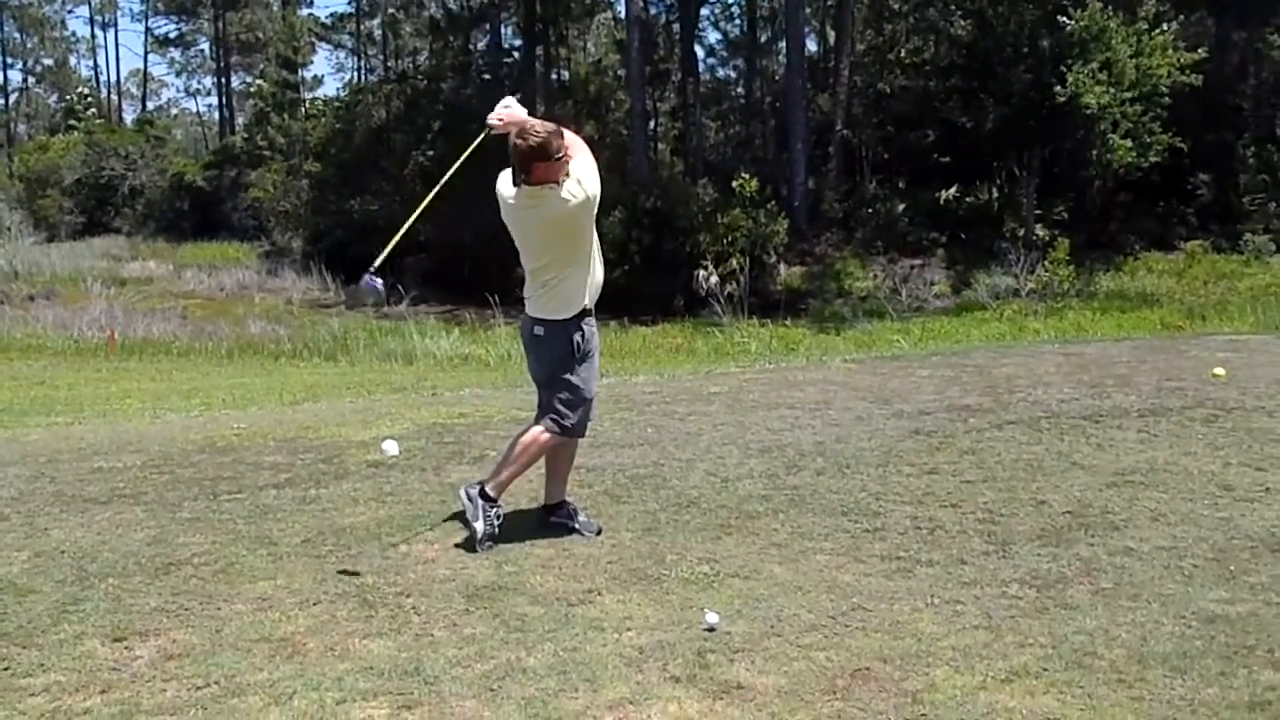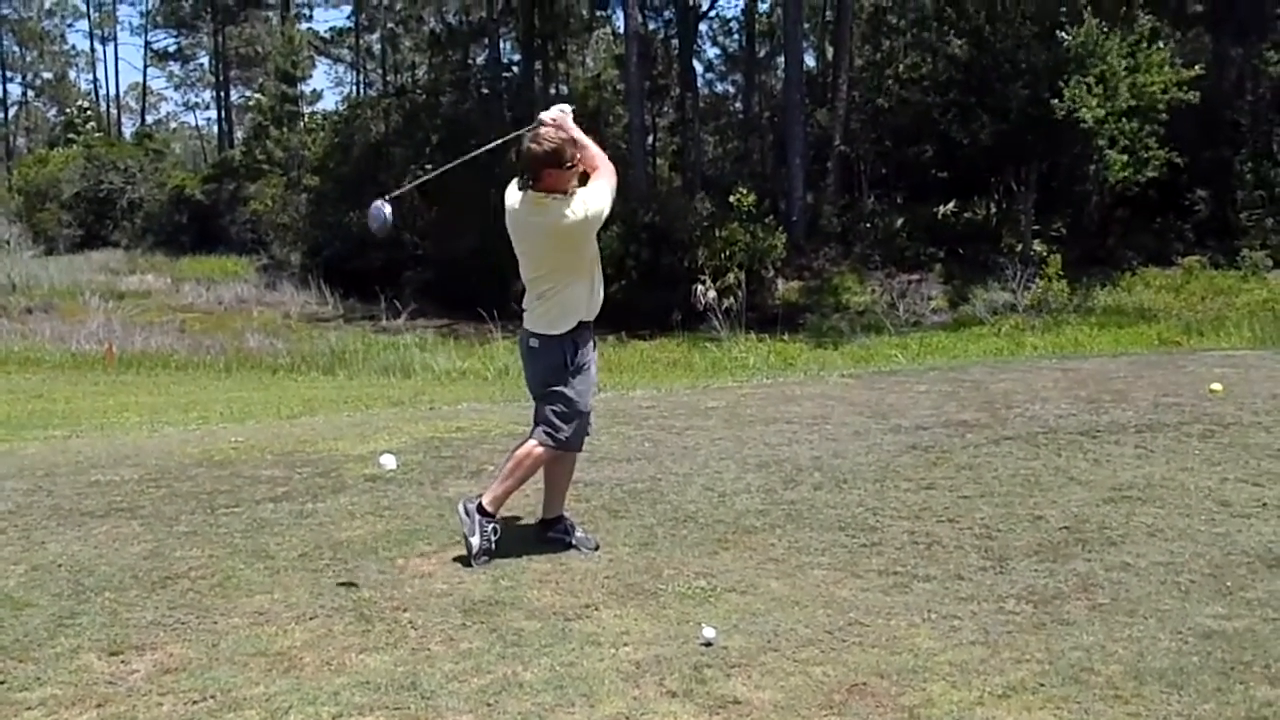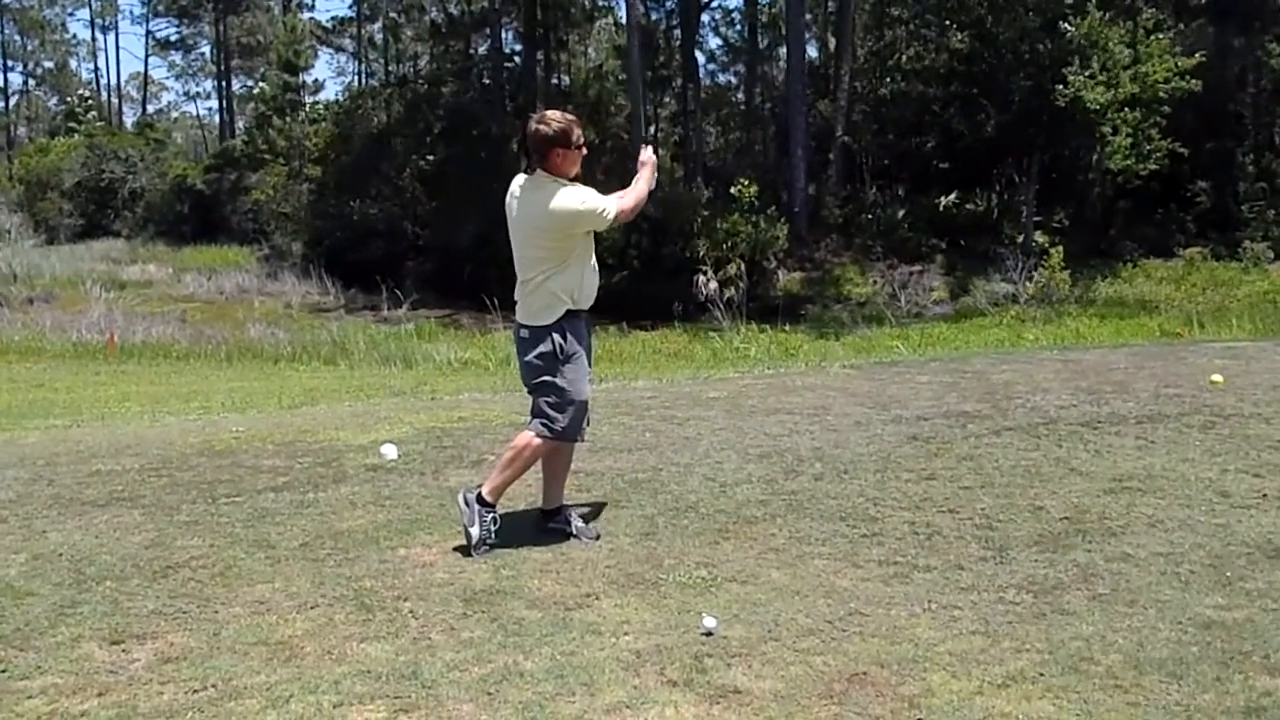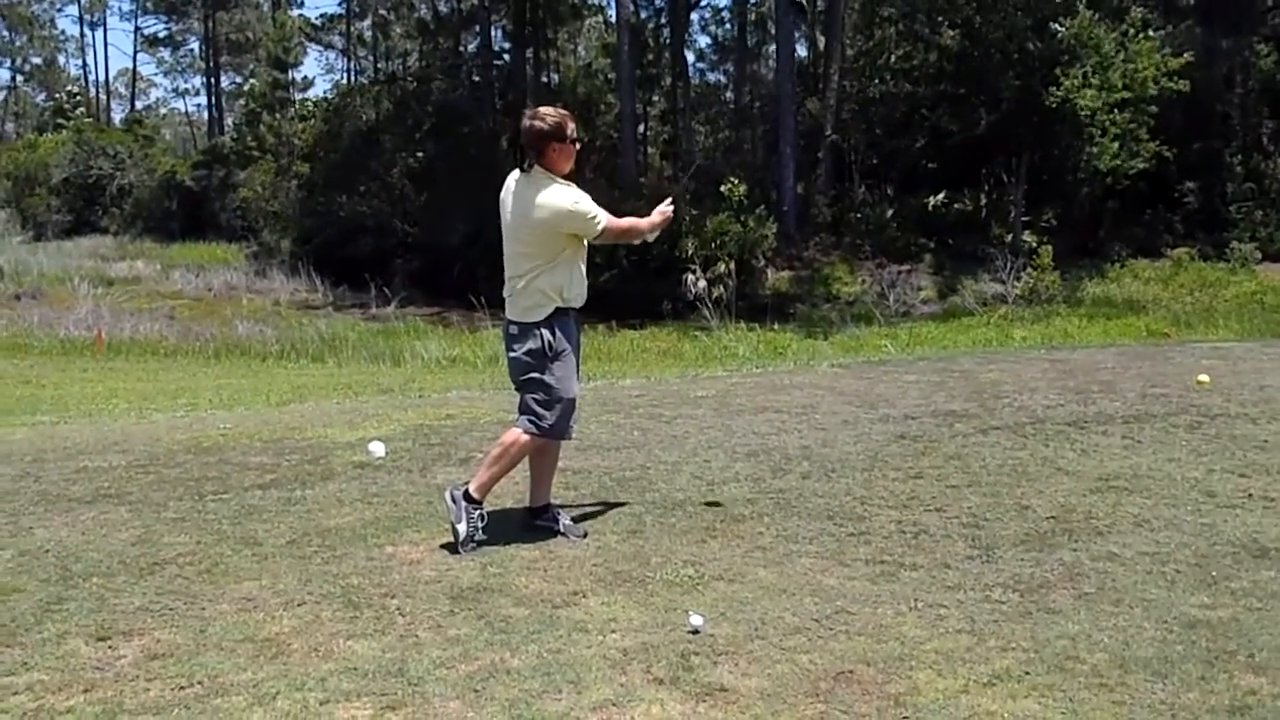
dt=0.5s
person 1, frame 1
left shoulder: (508, 190)
right shoulder: (575, 199)
right elbow: (580, 146)
left wrist: (520, 130)
right wrist: (522, 122)
left hip: (545, 318)
right hip: (568, 325)
left knee: (568, 416)
right knee: (556, 421)
left ankle: (556, 503)
right ankle: (487, 494)
person 1, frame 2
left shoulder: (515, 199)
right shoulder: (576, 215)
right elbow: (606, 171)
left wrist: (556, 133)
right wrist: (572, 129)
left hip: (544, 332)
right hip: (565, 338)
left knee: (567, 429)
right knee: (554, 432)
left ankle: (553, 518)
right ankle: (484, 508)
person 1, frame 3
left shoulder: (521, 187)
right shoulder: (569, 201)
right elbow: (623, 210)
left wrist: (631, 185)
right wrist: (646, 175)
left hip: (545, 319)
right hip: (556, 326)
left knee: (568, 419)
right knee: (553, 423)
left ankle: (553, 508)
right ankle: (483, 499)
person 1, frame 4
left shoulder: (517, 184)
right shoulder: (563, 200)
right elbow: (616, 229)
left wrist: (637, 229)
right wrist: (654, 222)
left hip: (535, 317)
right hip: (545, 323)
left knee: (554, 416)
right knee: (540, 420)
left ankle: (540, 506)
right ankle: (471, 496)
